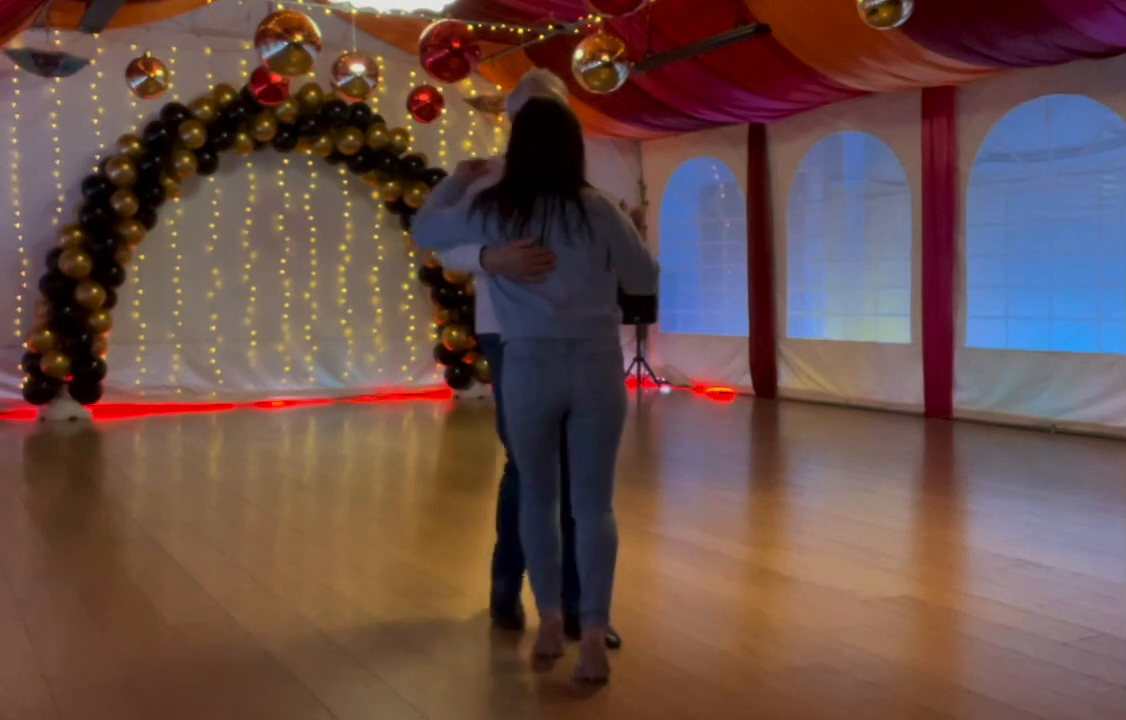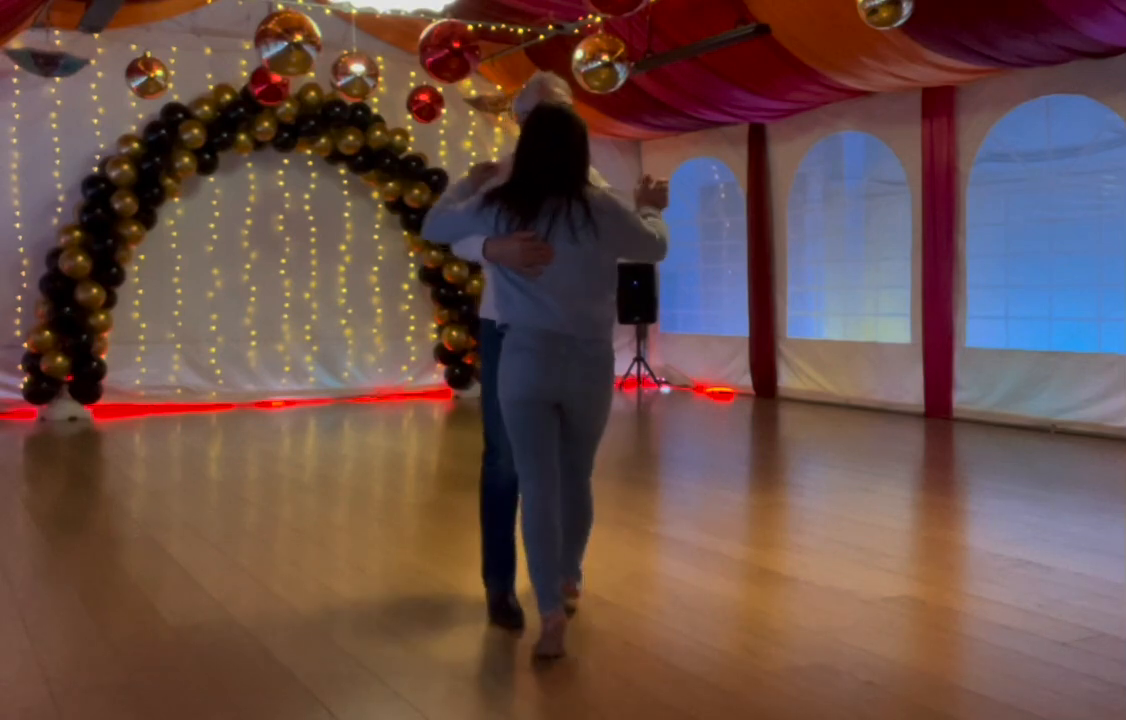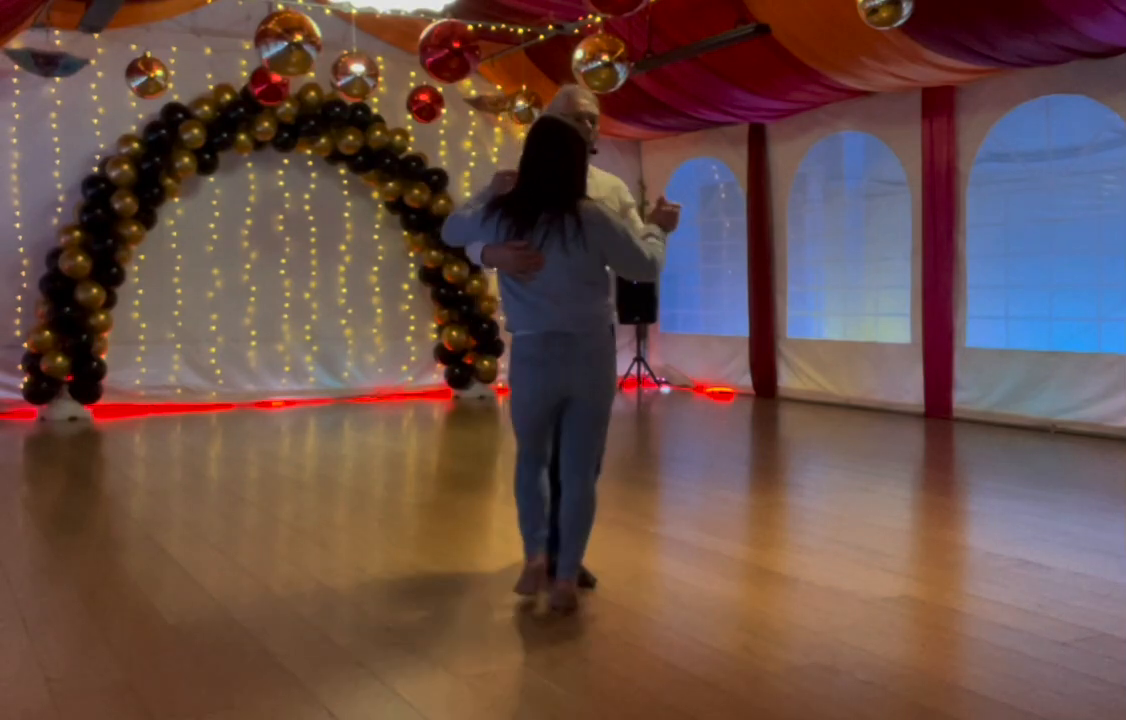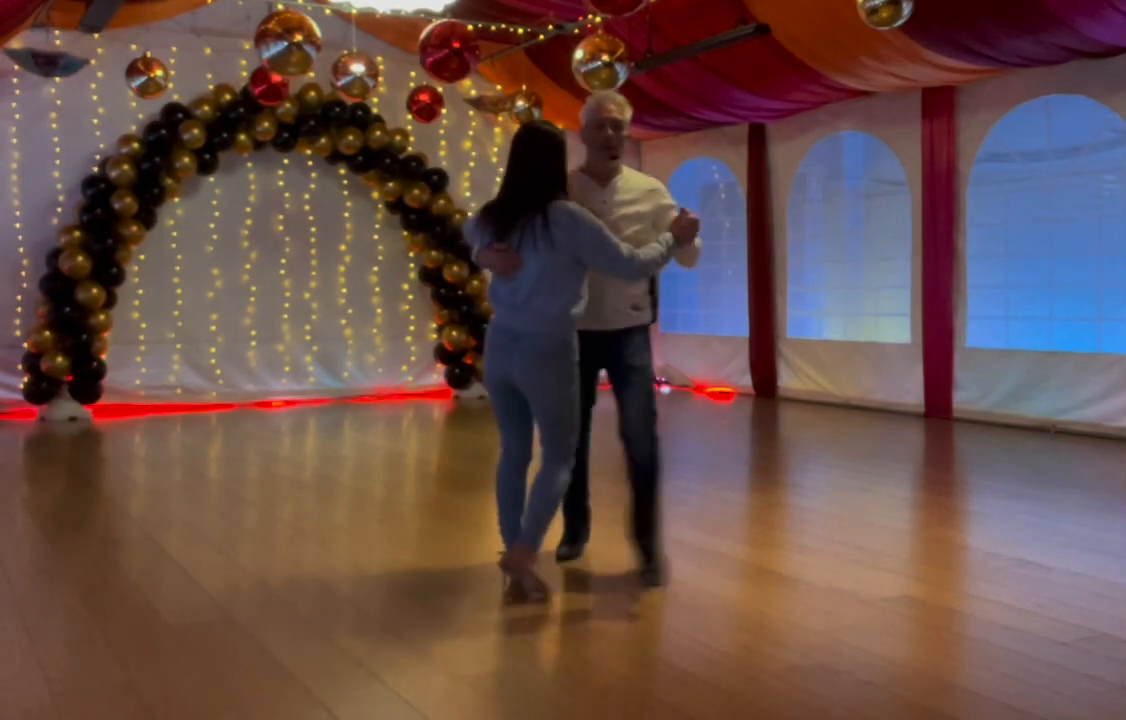
dt=0.4s
person 1, frame 1
right shoulder: (487, 179)
right elbow: (447, 248)
right wrist: (492, 258)
right hip: (511, 341)
left ankle: (576, 607)
right ankle: (506, 590)
person 1, frame 2
left shoulder: (586, 180)
right shoulder: (496, 178)
right elbow: (463, 238)
right wrist: (500, 249)
right hip: (507, 331)
right knee: (505, 457)
right ankle: (499, 584)
person 1, frame 3
left shoulder: (612, 189)
right shoulder: (522, 183)
right elbow: (479, 240)
right wrist: (495, 254)
right knee: (547, 439)
left ankle: (561, 547)
right ankle: (556, 545)
person 1, frame 4
left shoulder: (649, 191)
left elbow: (687, 258)
left wrist: (684, 235)
right wrist: (488, 255)
left hip: (628, 332)
right hip: (572, 332)
left knee: (639, 433)
right knee: (572, 438)
left ankle: (647, 538)
right ankle: (575, 527)
person 2, frame 1
left shoulder: (489, 210)
right shoulder: (597, 209)
left elbow: (424, 231)
right elbow: (645, 281)
left wrist: (457, 182)
right wrist: (626, 230)
left hip: (529, 366)
right hip: (597, 366)
left knee: (537, 494)
right knee: (594, 501)
left ankle: (550, 621)
right ankle: (594, 633)
person 2, frame 2
left shoulder: (496, 207)
right shoulder: (601, 208)
left elbow: (433, 228)
right elbow: (654, 247)
right wrist: (651, 206)
left hip: (526, 358)
right hip: (590, 362)
left knee: (537, 488)
right knee: (575, 481)
left ankle: (550, 617)
right ankle: (565, 583)
person 2, frame 3
left shoulder: (502, 215)
right shoulder: (592, 218)
left elbow: (451, 231)
right elbow: (645, 267)
left wrist: (492, 191)
right wrist: (657, 228)
left hip: (533, 358)
right hip: (591, 357)
left knee: (530, 461)
right knee: (580, 471)
left ankle: (535, 558)
right ankle: (566, 579)
person 2, frame 4
left shoulder: (497, 216)
right shoulder: (566, 217)
left elbow: (473, 232)
right elbow: (628, 264)
right wrist: (671, 239)
left hip: (499, 347)
right hip: (546, 352)
left knee: (514, 453)
right knee: (559, 458)
left ankle: (513, 549)
right ankle: (524, 553)
